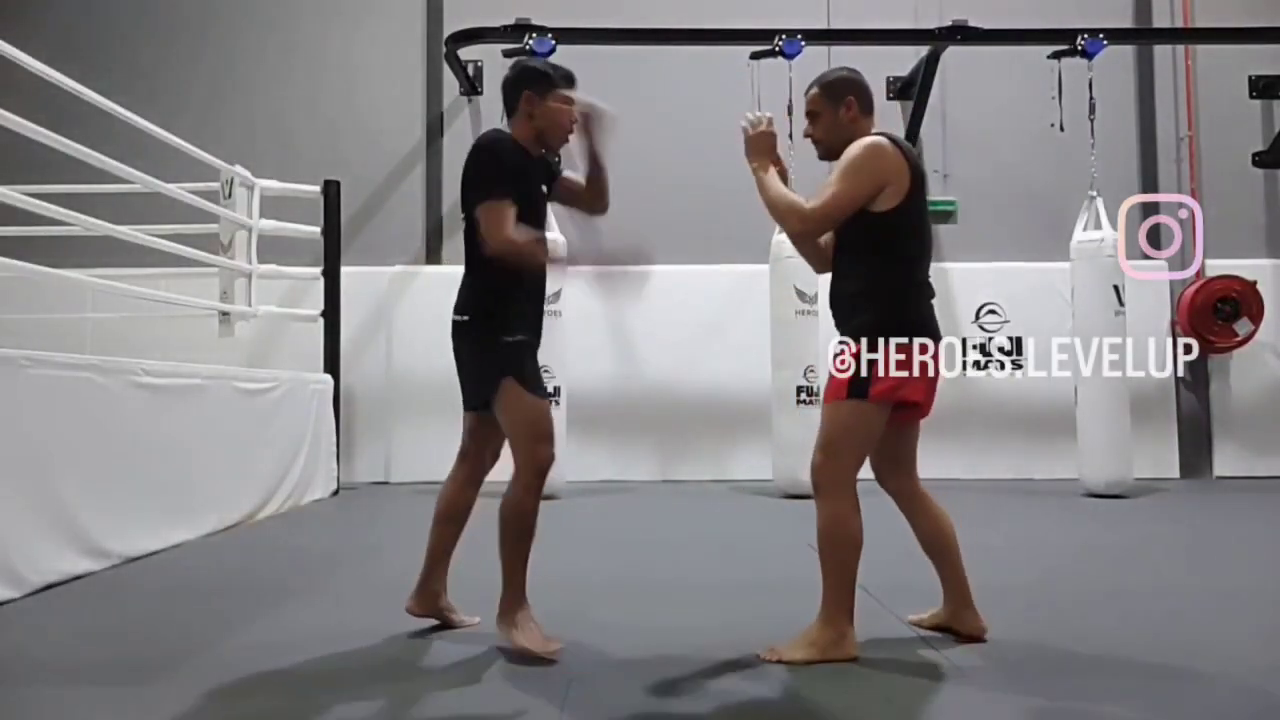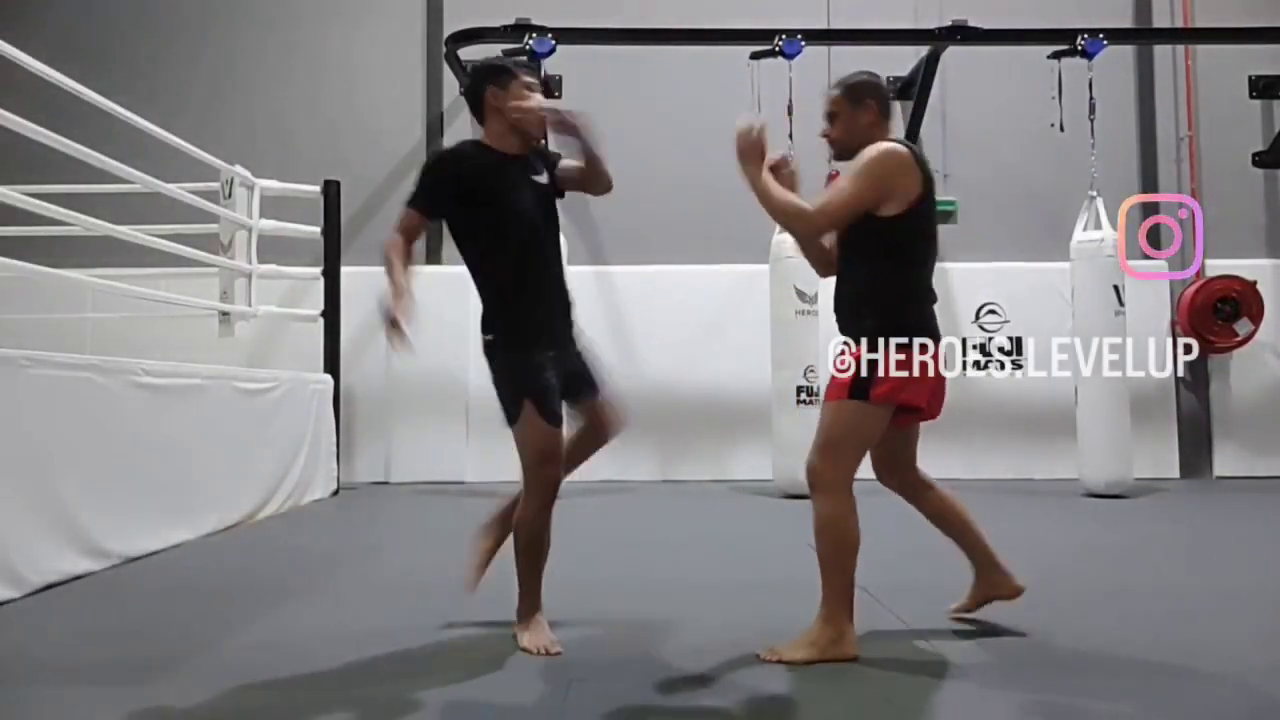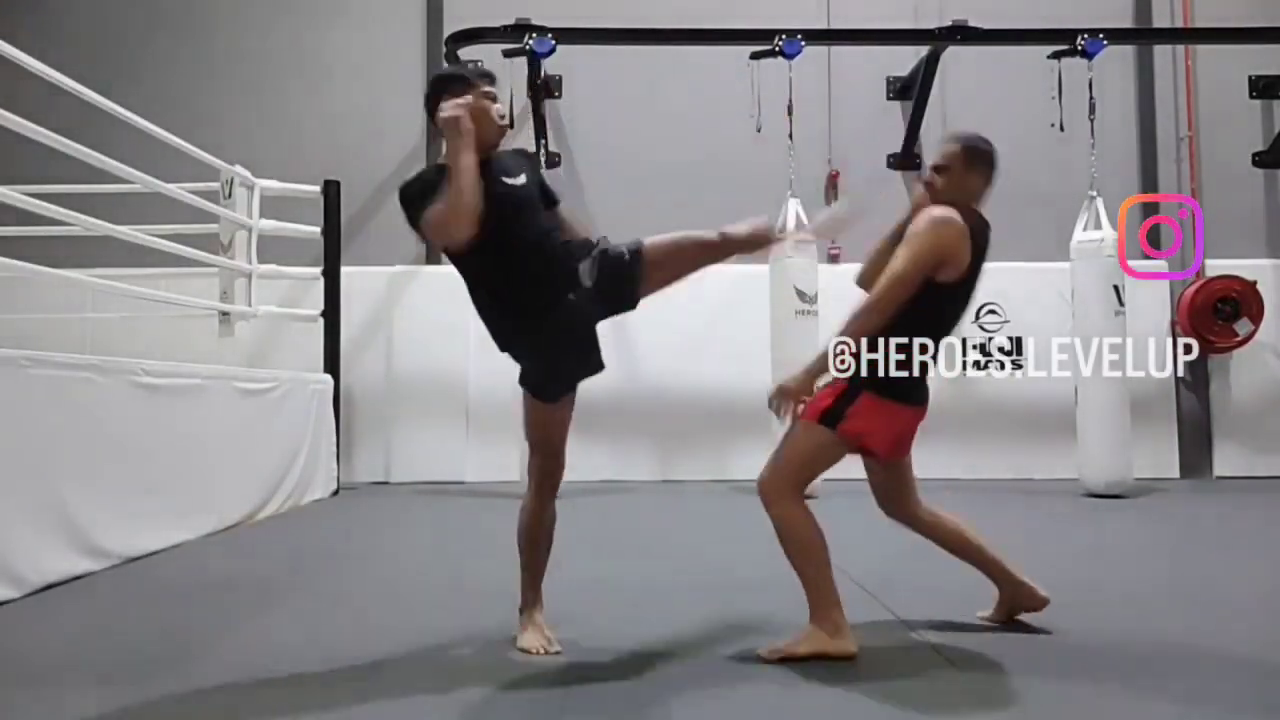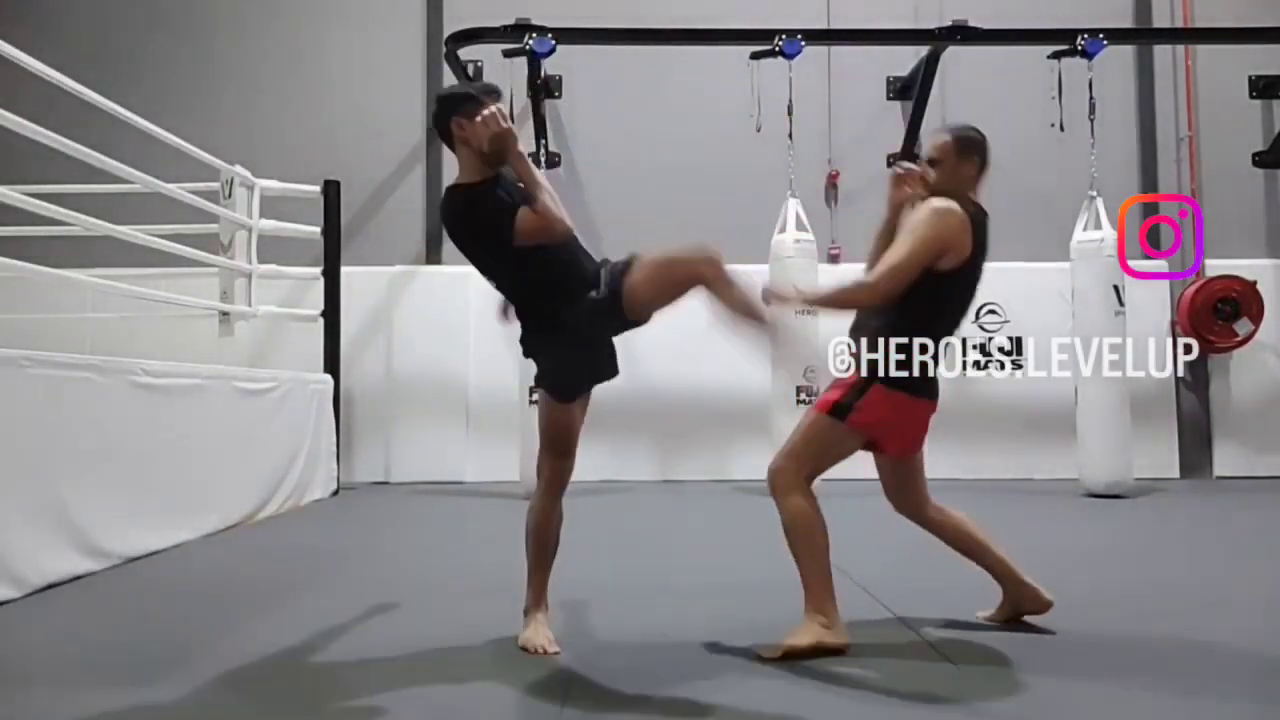
dt=0.2s
person 1, frame 1
left shoulder: (535, 159)
right shoulder: (495, 151)
left elbow: (595, 202)
right elbow: (499, 238)
left wrist: (592, 139)
left hip: (513, 332)
right hip: (491, 331)
left knee: (475, 461)
right knee: (537, 452)
left ankle: (429, 593)
right ankle: (514, 608)
person 1, frame 2
left shoulder: (534, 159)
right shoulder: (454, 163)
left elbow: (599, 184)
right elbow: (402, 234)
left wrist: (580, 134)
right wrist: (400, 294)
left hip: (555, 330)
right hip: (517, 339)
left knee: (600, 429)
right knee: (543, 475)
left ankle: (502, 522)
right ankle: (529, 612)
person 1, frame 3
left shoulder: (520, 163)
right shoulder: (423, 190)
right elbow: (455, 239)
right wrist: (461, 148)
left hip: (584, 275)
right hip: (538, 334)
left knee: (698, 246)
right knee: (545, 477)
right ankle: (531, 610)
person 1, frame 4
left shoulder: (509, 177)
right shoulder: (463, 206)
right elbow: (558, 228)
right wrist: (517, 162)
left hip: (601, 286)
right hip: (559, 329)
left knee: (699, 261)
right knee: (554, 472)
right ankle: (536, 609)
person 2, frame 1
left shoulder: (874, 154)
right shoulder: (871, 169)
left elbow: (804, 222)
right elbow: (825, 256)
left wrist: (759, 167)
right wrist: (777, 185)
left hip: (887, 343)
right hip: (901, 343)
left knee: (831, 475)
right knee: (900, 479)
left ankle: (834, 631)
right ankle: (960, 606)
person 2, frame 2
left shoulder: (884, 159)
right shoulder: (877, 177)
left elbow: (810, 226)
right elbow: (828, 260)
left wrist: (755, 172)
right wrist: (790, 189)
left hip: (887, 348)
right hip: (900, 346)
left knee: (826, 474)
right knee: (898, 472)
left ankle: (834, 630)
right ankle: (991, 573)
person 2, frame 3
left shoulder: (943, 224)
right shoulder: (961, 233)
left elbow: (878, 307)
right elbow: (869, 278)
left wrist: (810, 372)
right wrist: (909, 220)
left hip: (873, 387)
right hip: (897, 391)
left knee: (778, 486)
right knee: (903, 505)
left ankle: (828, 628)
right ankle: (1016, 589)
person 2, frame 4
left shoulder: (942, 215)
right shoulder: (959, 223)
left elbow: (875, 289)
right elbow: (888, 281)
left wrist: (800, 297)
right wrist: (897, 210)
left hip: (883, 376)
right hip: (904, 381)
left knee: (787, 476)
right knee: (913, 502)
left ankle: (822, 620)
right ankle: (1021, 590)
